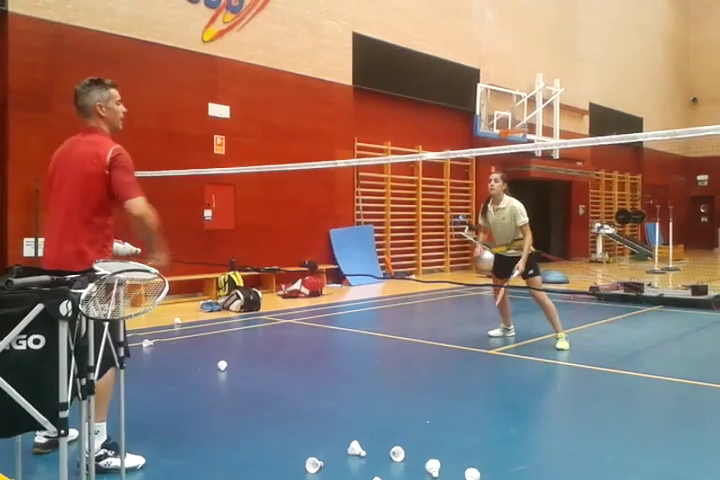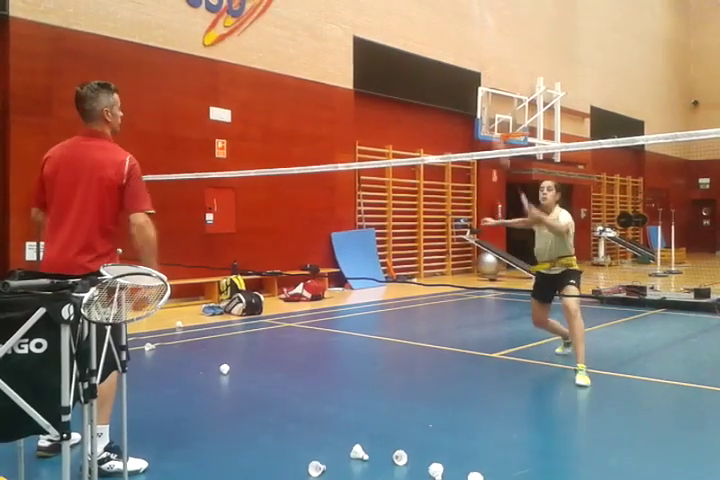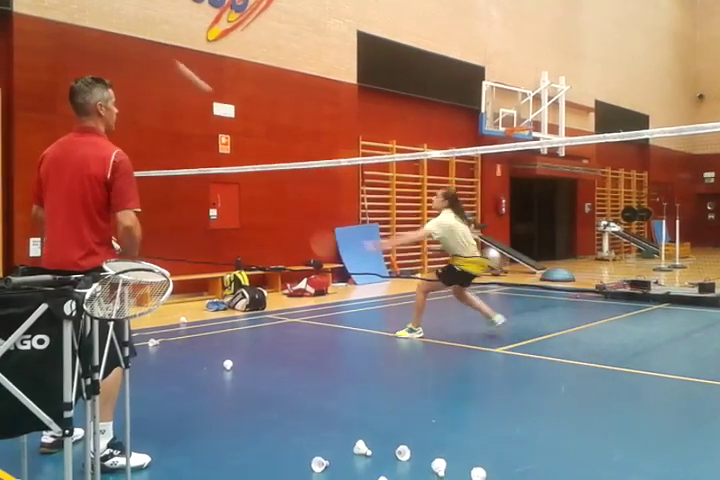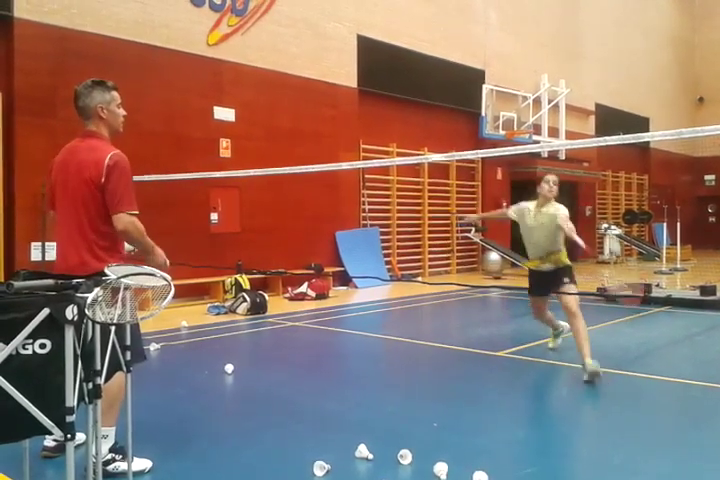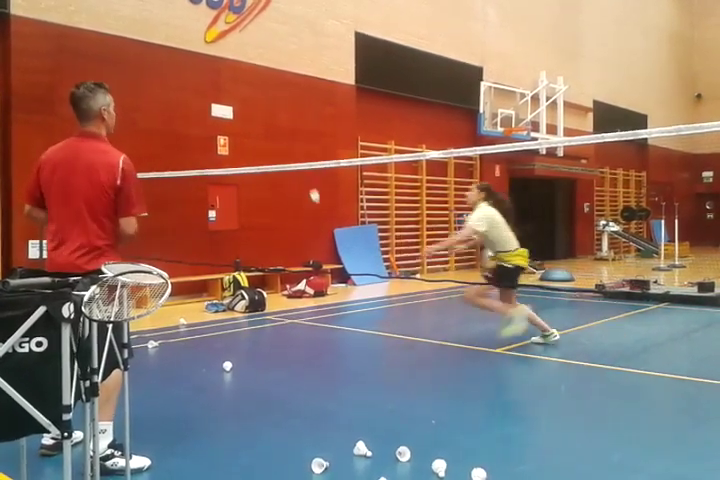
dt=1s
person 1, frame 1
left shoulder: (63, 151)
right shoulder: (111, 153)
right elbow: (138, 210)
right wrist: (157, 249)
left hip: (55, 266)
right hip: (87, 269)
right knee: (103, 358)
left ankle: (48, 430)
right ankle: (99, 446)
person 1, frame 2
left shoulder: (54, 155)
right shoulder: (123, 162)
left elbow: (37, 214)
right elbow: (140, 224)
right wrist: (150, 273)
left hip: (55, 271)
right hip: (95, 274)
right knee: (106, 362)
left ankle: (50, 434)
right ankle: (101, 450)
person 1, frame 3
left shoulder: (51, 153)
right shoulder: (113, 157)
left elbow: (38, 212)
right elbow: (127, 224)
right wrist: (134, 260)
left hip: (54, 269)
right hip: (94, 271)
right knee: (111, 358)
left ankle: (54, 429)
right ankle: (105, 446)
person 1, frame 4
left shoulder: (62, 157)
right shoulder: (111, 159)
right elbow: (124, 223)
right wrist: (152, 252)
left hip: (67, 273)
right hip: (102, 275)
right knee: (117, 362)
left ankle: (57, 434)
right ankle: (106, 451)
person 1, frame 5
left shoulder: (50, 157)
right shoulder: (117, 162)
left elbow: (32, 210)
right elbow: (128, 228)
right wrist: (103, 233)
left hip: (58, 271)
right hip: (98, 273)
right knee: (111, 360)
left ankle: (54, 433)
right ankle: (104, 448)
person 2, frame 1
left shoulder: (515, 206)
right shoulder: (486, 208)
left elbow: (528, 235)
right elbow: (483, 231)
left wrist: (522, 261)
right wrist: (479, 245)
left hip: (522, 253)
right hip: (501, 254)
left knee: (539, 295)
right knee: (498, 292)
left ankle: (561, 335)
right ankle: (507, 327)
person 2, frame 2
left shoulder: (564, 217)
right shoulder: (537, 216)
left elbow: (561, 229)
right elbow: (524, 222)
left wrist: (541, 217)
right wrist: (497, 222)
left hip: (566, 270)
right hip: (544, 272)
left knee: (572, 309)
right knee: (539, 321)
left ankle: (581, 368)
right ankle: (568, 337)
person 2, frame 3
left shoulder: (441, 221)
right shoulder: (454, 217)
left elbow: (416, 236)
left wrist: (390, 243)
right wrist: (440, 246)
left hip: (463, 265)
right hip: (473, 262)
left knee: (422, 288)
right knee: (459, 293)
left ankle: (414, 328)
right ankle: (494, 316)
person 2, frame 4
left shoulder: (559, 210)
right shoulder: (525, 208)
left elbow: (566, 224)
right elbow: (504, 213)
left wrist: (571, 232)
right wrist: (480, 216)
left hip: (558, 265)
right hip: (536, 267)
left knee: (572, 309)
right knee: (539, 314)
left ankle: (588, 363)
right ankle: (559, 327)
person 2, frame 5
left shoulder: (482, 213)
right shoulder: (487, 211)
left elbow: (461, 236)
right elbow: (483, 238)
left wrist: (434, 248)
right wrist: (468, 243)
left hip: (511, 261)
right hip: (511, 259)
left knee: (470, 296)
right knee: (507, 304)
left ankle: (515, 314)
right ankle: (548, 332)
